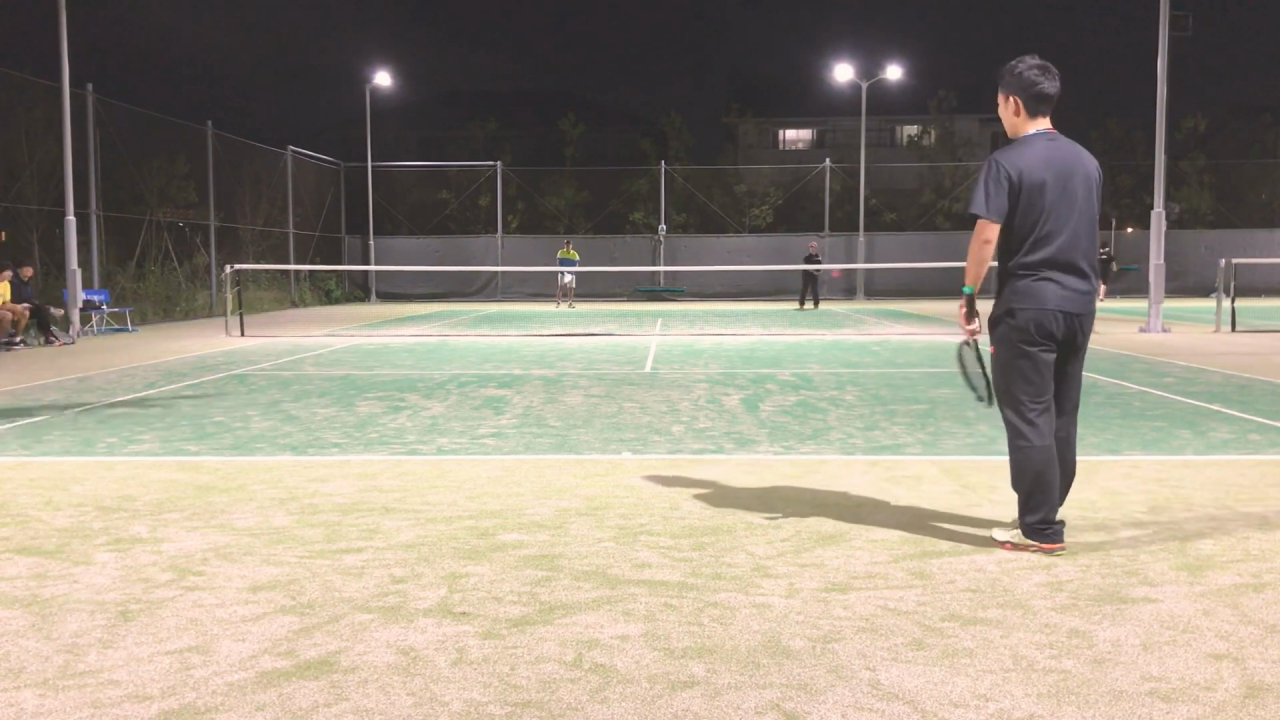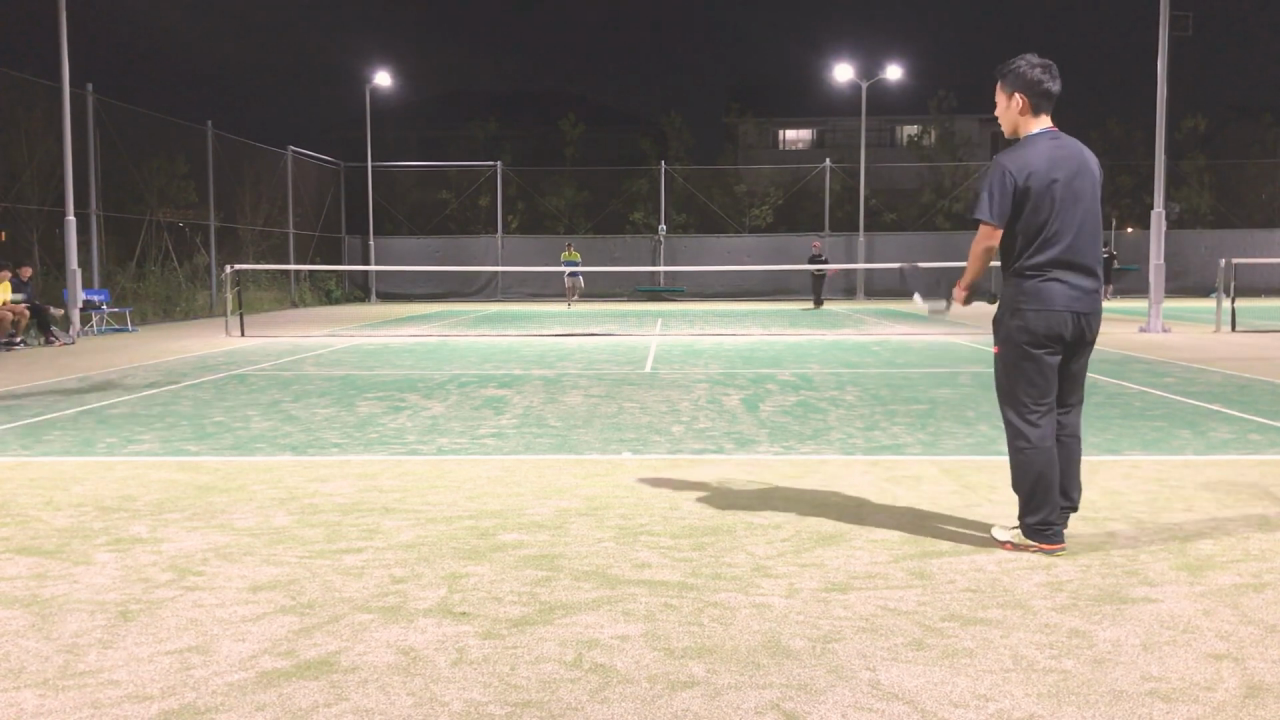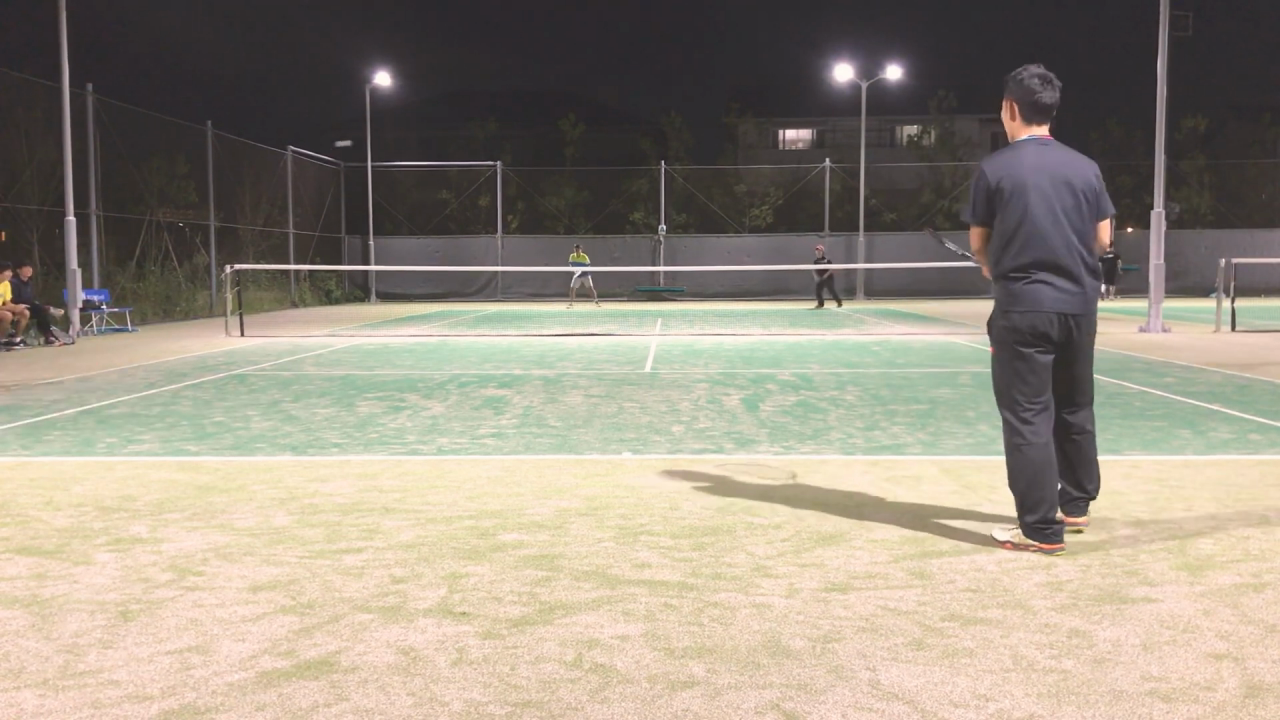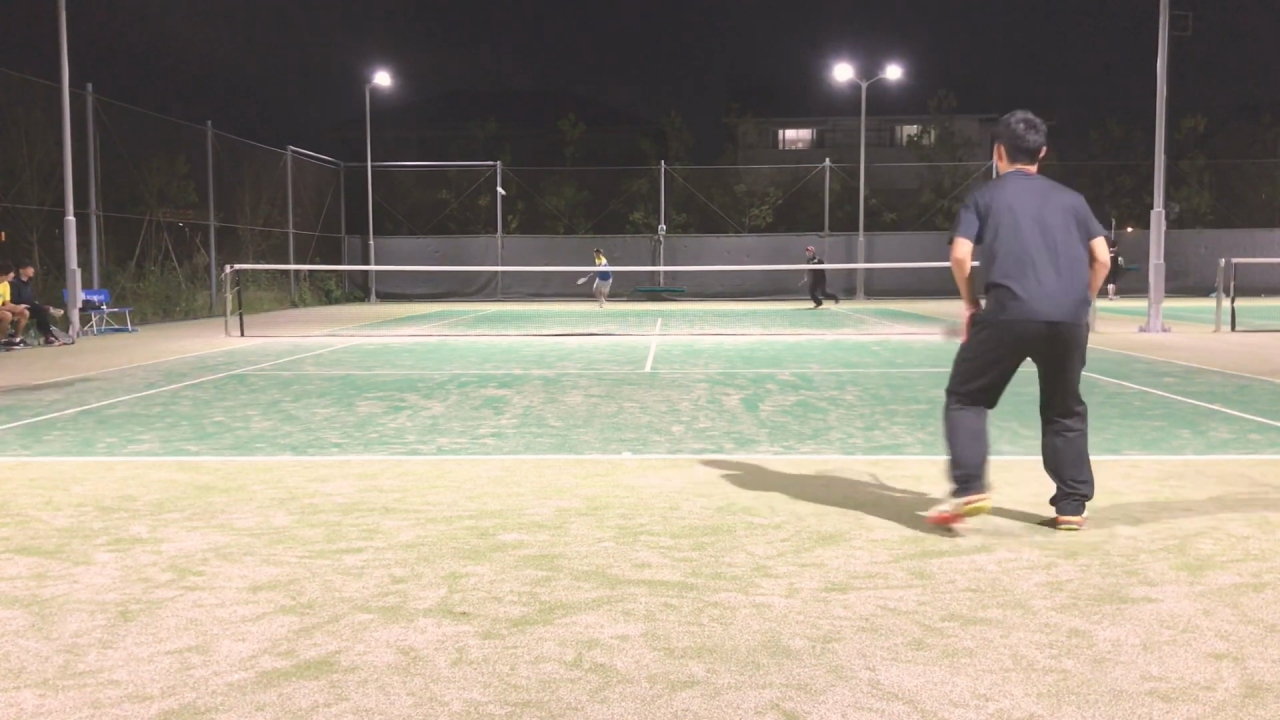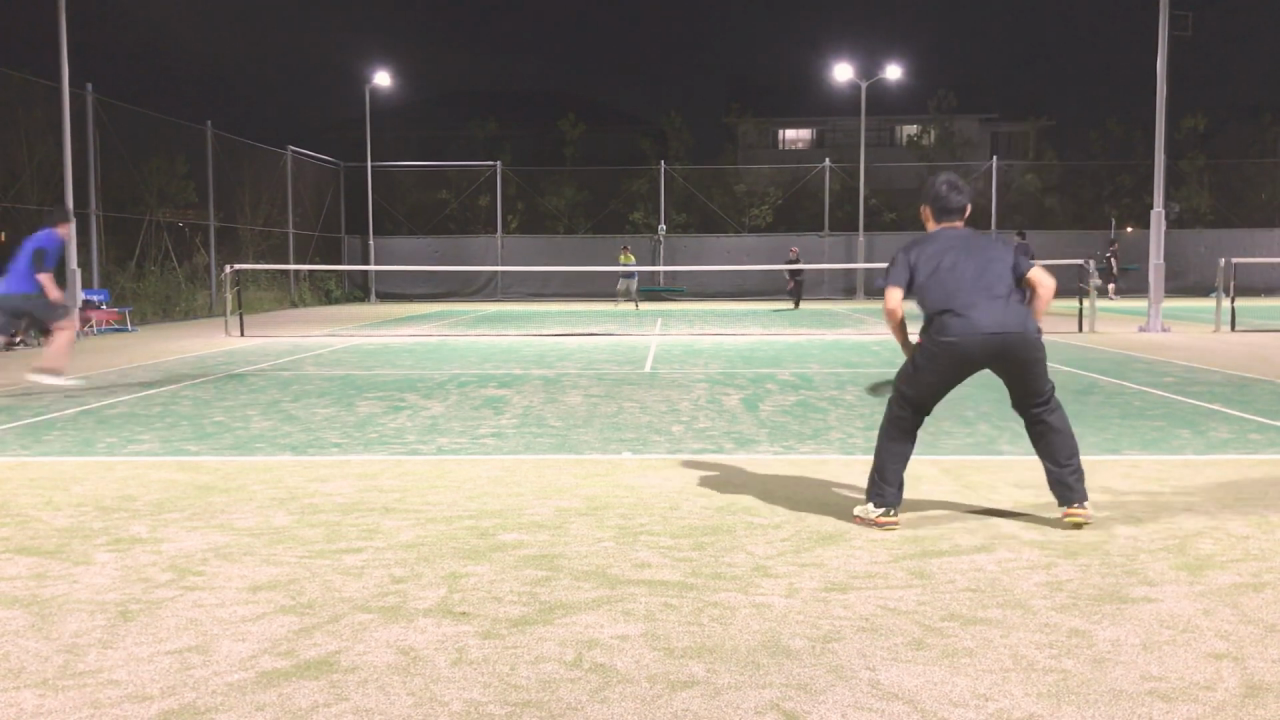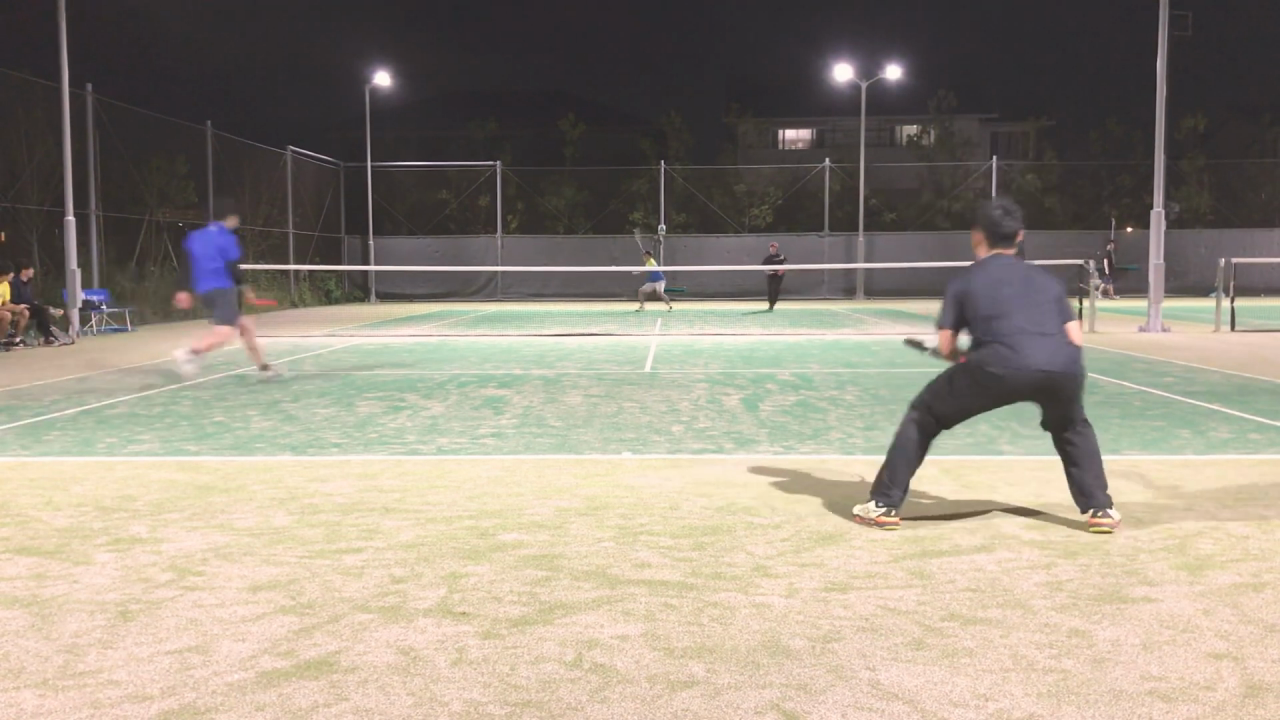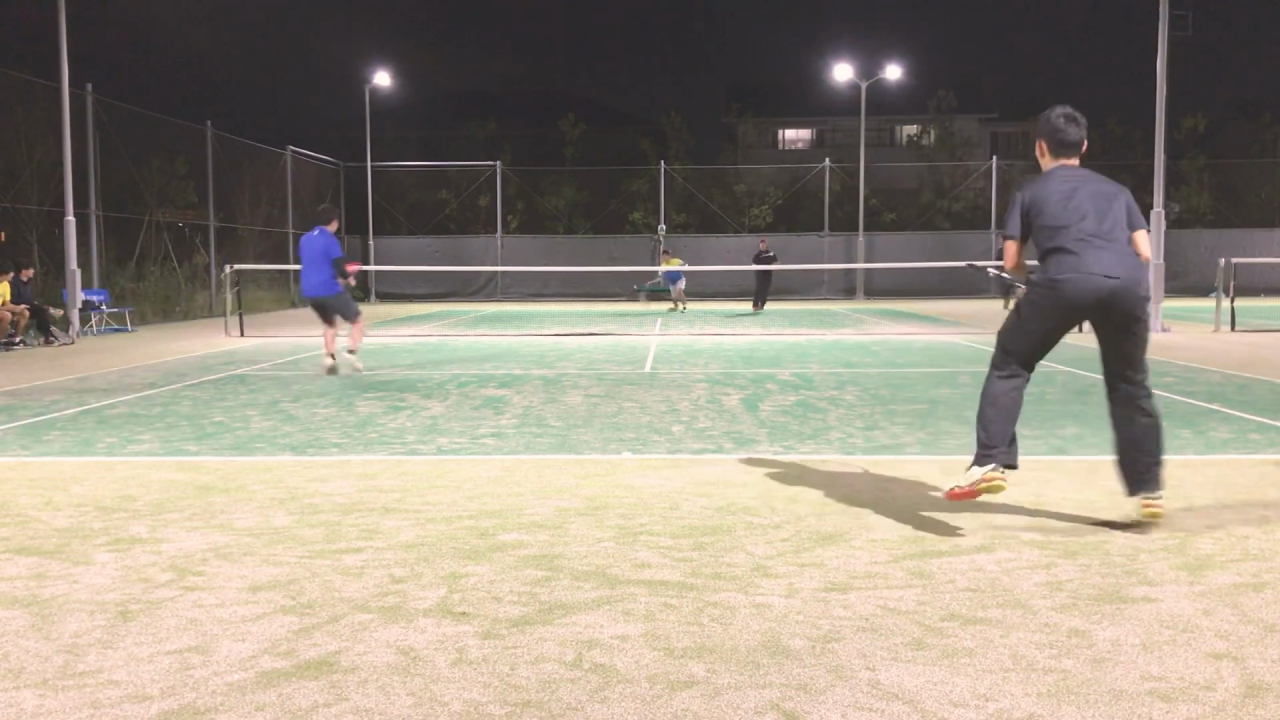
dt=0.4s
person 1, frame 1
left shoulder: (1006, 162)
right shoulder: (1086, 162)
left elbow: (986, 237)
right elbow: (1086, 232)
left wrist: (968, 299)
left hip: (1026, 307)
right hip: (1078, 305)
left knee: (1029, 419)
right knee: (1062, 417)
left ankle: (1041, 529)
right ankle: (1046, 510)
person 1, frame 2
left shoulder: (1012, 164)
right shoulder: (1087, 158)
left elbow: (990, 239)
right elbow: (1080, 229)
left wrist: (964, 286)
left hip: (1032, 307)
right hip: (1084, 304)
left knee: (1029, 420)
right knee: (1065, 415)
left ankle: (1042, 530)
right ankle: (1059, 511)
person 1, frame 3
left shoulder: (995, 168)
right shoulder: (1086, 167)
left elbow: (979, 241)
right elbow: (1103, 239)
left wrist: (989, 266)
left hip: (1023, 307)
right hip: (1078, 305)
left knee: (1027, 419)
right knee: (1075, 410)
left ankle: (1041, 530)
right ankle: (1076, 504)
person 1, frame 4
left shoulder: (984, 197)
right shoulder: (1071, 198)
left elbow: (960, 256)
right elbow: (1101, 259)
left wrist: (971, 304)
left hip: (1009, 312)
right hip: (1070, 316)
left knee: (964, 399)
right knee: (1065, 412)
left ankle: (969, 489)
right ankle: (1071, 505)
person 1, frame 5
left shoulder: (913, 251)
right shoulder: (996, 245)
left elbow: (893, 307)
right elbow: (1045, 284)
left wrist: (908, 347)
left hip: (954, 334)
right hip: (1016, 331)
left knee: (905, 409)
right knee: (1042, 409)
left ankle: (882, 504)
right ankle: (1075, 500)
person 1, frame 6
left shoulder: (965, 281)
right shoulder: (1047, 279)
left elbow: (945, 347)
right elbow: (1075, 340)
left wrist: (971, 362)
left hip: (1000, 365)
right hip: (1063, 366)
left knee: (923, 417)
right knee: (1072, 427)
left ankle: (884, 505)
right ankle: (1100, 508)
person 1, frame 7
left shoulder: (1030, 191)
right shoulder: (1115, 190)
left elbow: (1011, 262)
right elbow: (1144, 252)
left wrist: (1034, 282)
left hip: (1065, 282)
right hip: (1127, 284)
left knee: (1010, 366)
right knee: (1131, 388)
left ankle: (991, 463)
right ankle: (1146, 490)
